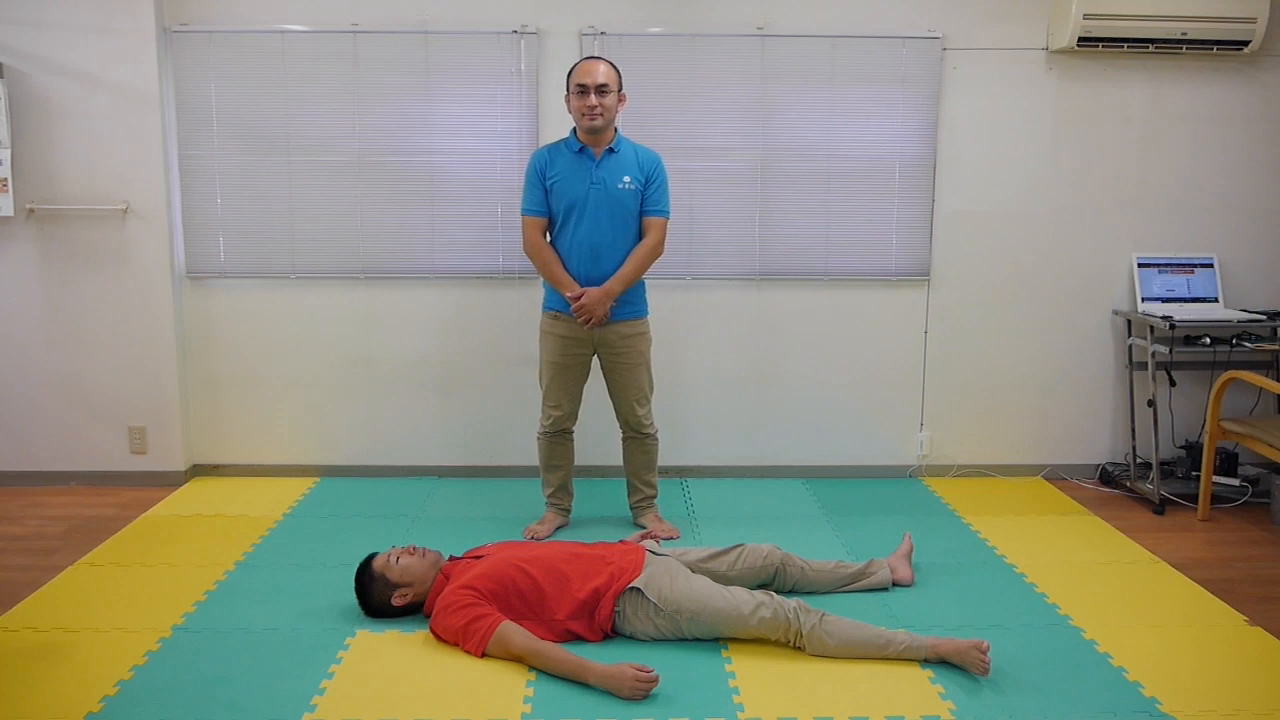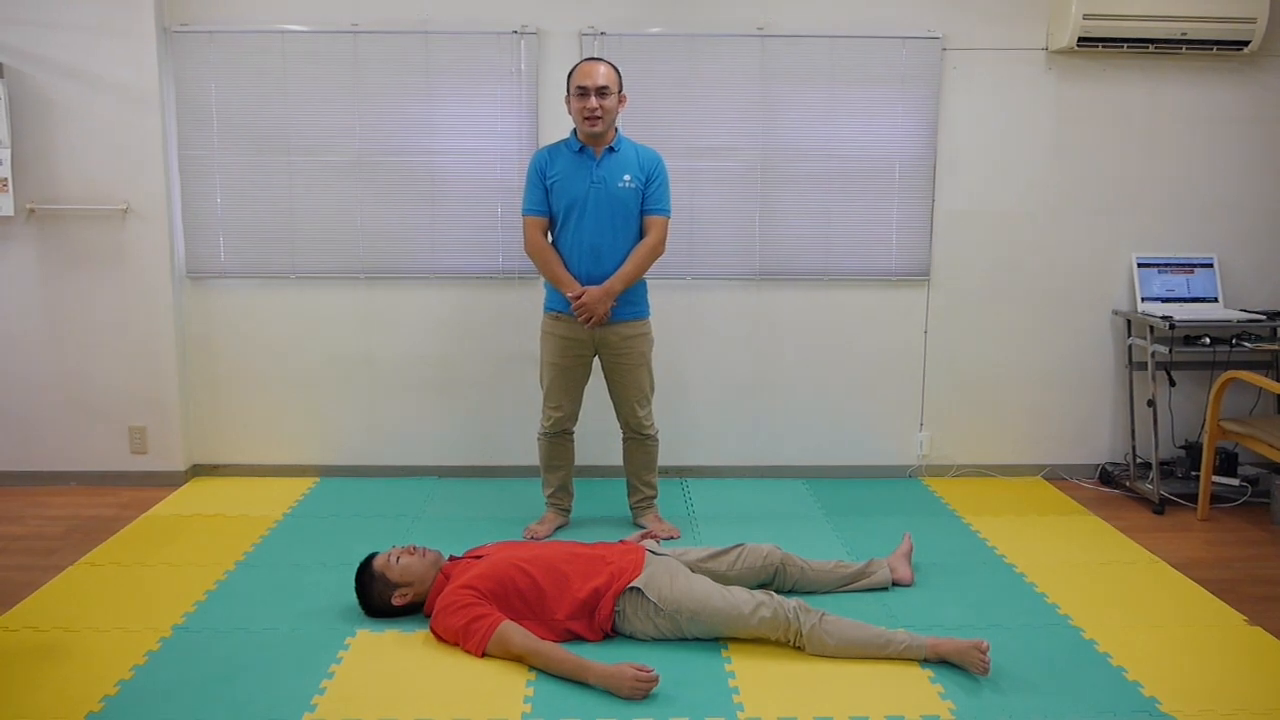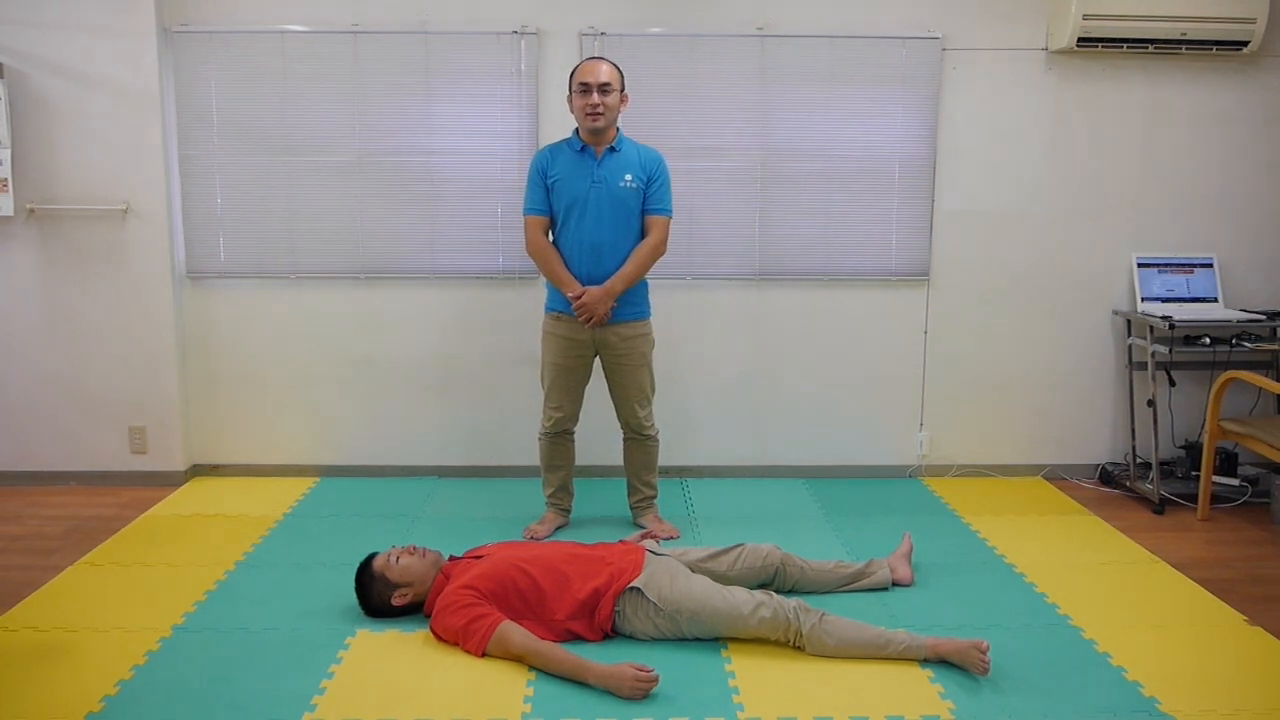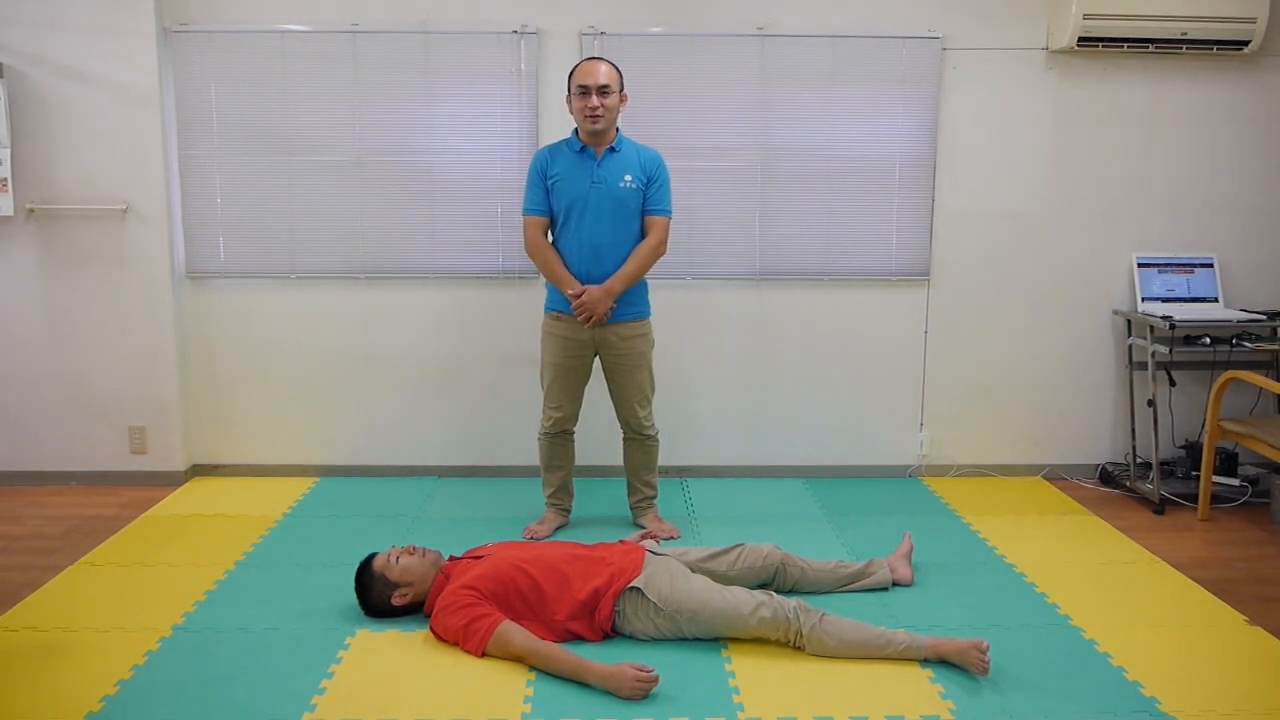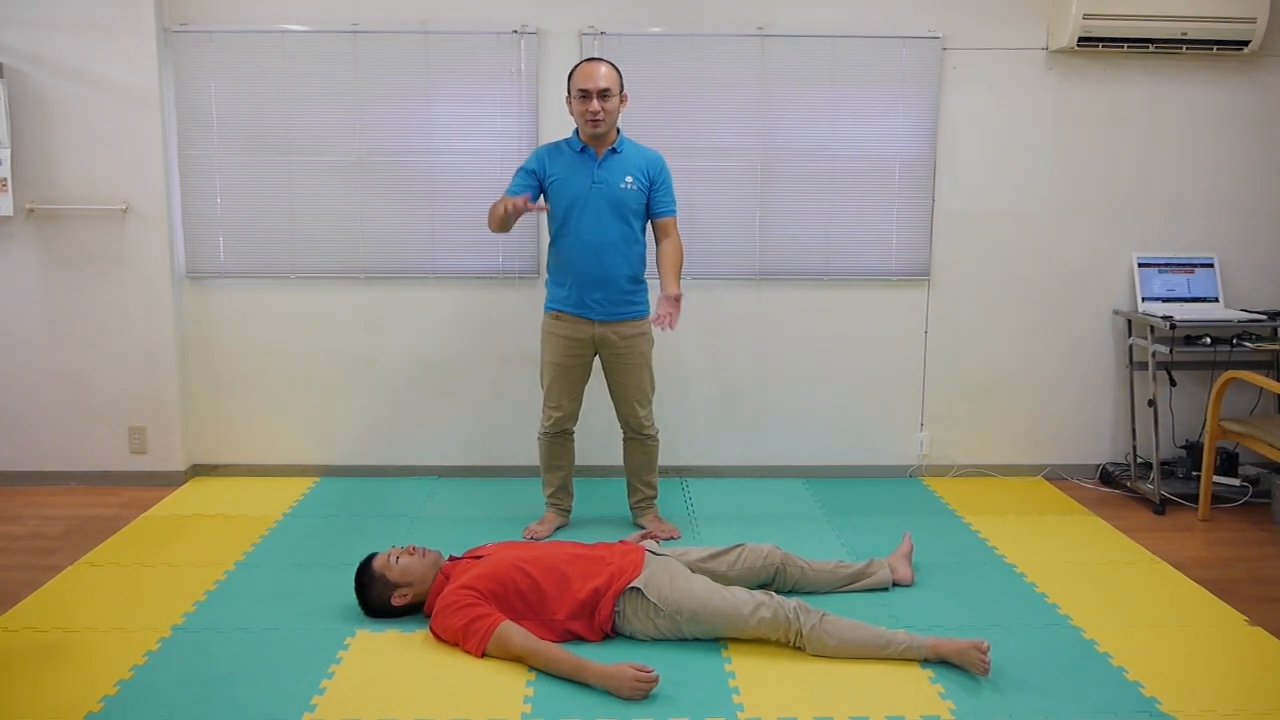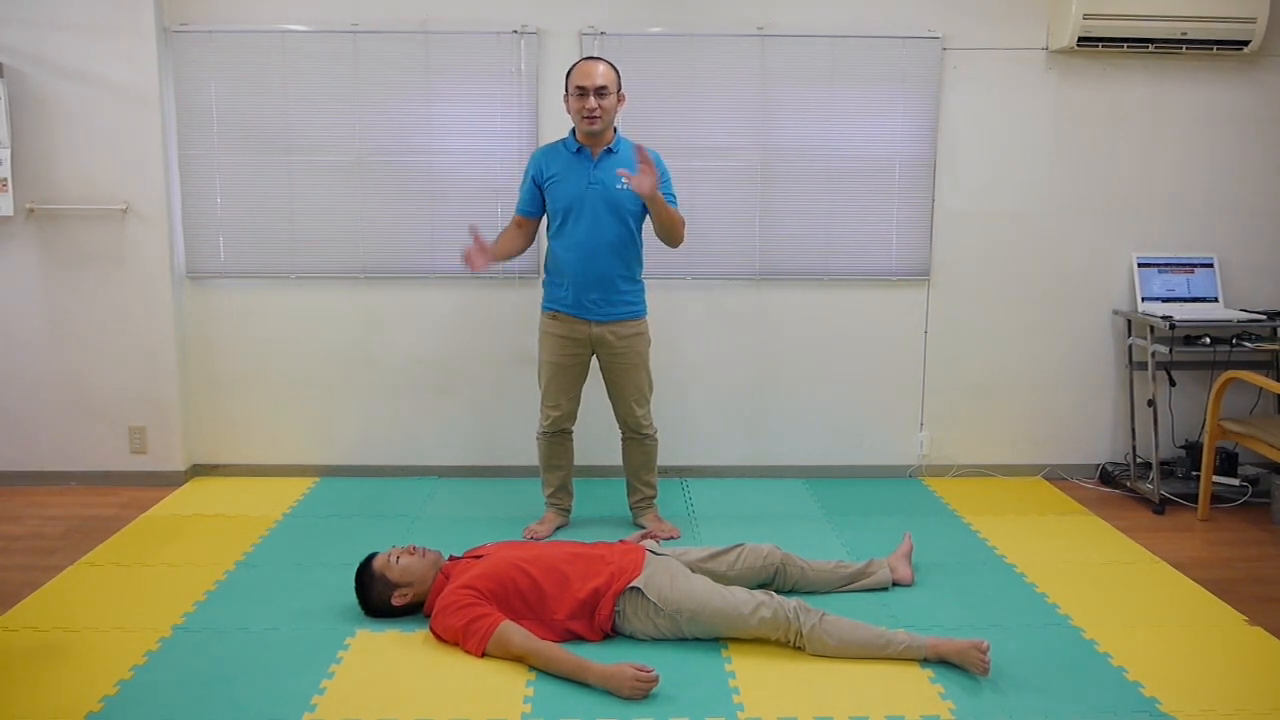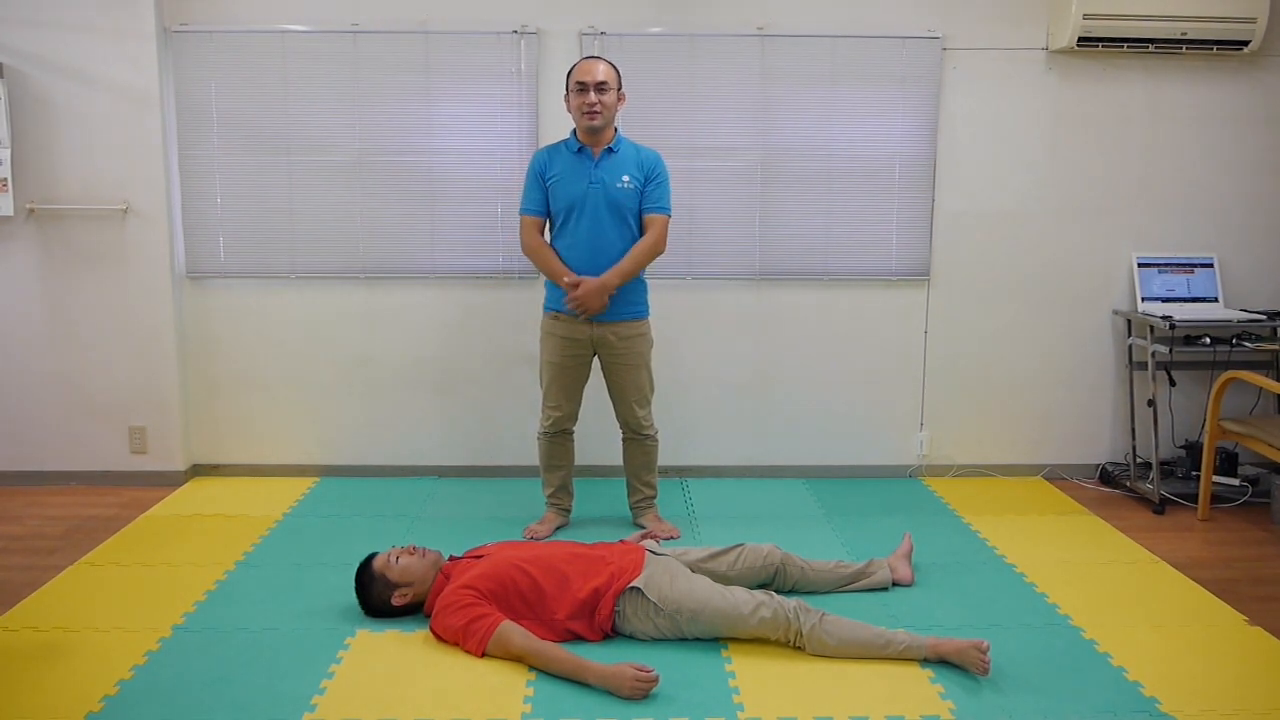
dt=0.7s
person 1, frame 1
left shoulder: (470, 561)
right shoulder: (452, 610)
right elbow: (525, 646)
left wrist: (618, 544)
right wrist: (602, 676)
left hip: (634, 560)
right hip: (632, 600)
left knee: (766, 560)
right knee: (783, 617)
left ankle: (886, 570)
right ankle: (937, 647)
person 1, frame 2
left shoulder: (472, 559)
right shoulder: (453, 610)
right elbow: (524, 647)
left wrist: (618, 544)
right wrist: (601, 675)
left hip: (636, 561)
right hip: (634, 598)
left knee: (769, 560)
right knee: (784, 618)
left ankle: (886, 569)
right ankle: (934, 647)
person 1, frame 3
left shoulder: (470, 562)
right shoulder: (454, 610)
right elbow: (524, 646)
left wrist: (621, 544)
right wrist: (601, 675)
left hip: (635, 560)
right hip: (634, 600)
left knee: (768, 560)
right knee: (785, 616)
left ankle: (886, 570)
right ankle: (935, 646)
person 1, frame 4
left shoulder: (470, 559)
right shoulder: (453, 610)
right elbow: (523, 646)
left wrist: (620, 543)
right wrist: (600, 674)
left hip: (635, 560)
right hip: (633, 599)
left knee: (770, 560)
right knee: (785, 617)
left ankle: (887, 569)
right ankle: (934, 646)
person 1, frame 5
left shoulder: (469, 561)
right shoulder: (453, 609)
right elbow: (524, 646)
left wrist: (620, 544)
right wrist: (602, 676)
left hip: (637, 561)
right hip: (632, 601)
left knee: (768, 560)
right knee: (785, 618)
left ankle: (885, 570)
right ankle: (934, 648)
person 1, frame 6
left shoulder: (470, 559)
right shoulder: (453, 610)
right elbow: (523, 646)
left wrist: (620, 543)
right wrist: (601, 675)
left hip: (637, 560)
right hip: (632, 600)
left knee: (769, 560)
right knee: (785, 618)
left ankle: (886, 569)
right ankle: (934, 647)
person 1, frame 7
left shoulder: (470, 561)
right shoulder: (454, 609)
right elbow: (524, 647)
left wrist: (620, 544)
right wrist: (601, 675)
left hip: (636, 560)
right hip: (633, 600)
left knee: (768, 560)
right knee: (785, 617)
left ankle: (885, 570)
right ankle: (934, 647)
person 2, frame 1
left shoulder: (646, 163)
right shoulder: (545, 162)
left elbow: (654, 240)
right elbow: (533, 239)
left wrist: (605, 294)
right wrist: (575, 295)
left hip: (627, 316)
right hip: (562, 316)
left knee: (638, 421)
right knee: (555, 421)
left ankle: (645, 507)
right ankle: (556, 507)
person 2, frame 2
left shoulder: (647, 162)
right shoulder: (545, 162)
left elbow: (655, 239)
right elbow: (535, 239)
left wrist: (605, 292)
right wrist: (577, 295)
left hip: (628, 317)
right hip: (562, 317)
left knee: (639, 422)
right knee: (556, 422)
left ankle: (645, 507)
right ankle: (556, 507)
person 2, frame 3
left shoulder: (649, 162)
right shoulder: (547, 161)
left elbow: (656, 240)
right elbow: (536, 239)
left wrist: (607, 293)
right wrist: (576, 294)
left hip: (630, 318)
right hip: (563, 317)
left knee: (639, 423)
right knee: (556, 422)
left ankle: (645, 507)
right ankle: (557, 507)
person 2, frame 4
left shoulder: (648, 163)
right shoulder: (547, 162)
left elbow: (656, 240)
right elbow: (535, 239)
left wrist: (606, 293)
right wrist: (576, 293)
left hip: (629, 317)
right hip: (563, 317)
left knee: (638, 423)
right knee: (556, 422)
left ankle: (645, 508)
right ankle: (556, 508)
person 2, frame 5
left shoulder: (650, 164)
right shoulder: (546, 160)
left elbow: (667, 234)
right elbow: (495, 221)
left wrist: (670, 288)
right wrist: (509, 209)
left hip: (630, 318)
right hip: (564, 316)
left knee: (639, 423)
right knee: (556, 422)
left ankle: (645, 507)
right ankle: (557, 507)
person 2, frame 6
left shoulder: (645, 162)
right shoulder: (545, 161)
left elbow: (675, 237)
right elbow: (522, 229)
left wrist: (650, 195)
right wrist: (490, 253)
left hip: (625, 318)
right hip: (561, 316)
left knee: (638, 423)
right knee: (555, 422)
left ankle: (646, 508)
right ankle: (556, 507)
person 2, frame 7
left shoulder: (647, 162)
right shoulder: (545, 162)
left elbow: (656, 239)
right elbow: (530, 236)
left wrist: (604, 284)
right wrist: (571, 286)
left hip: (628, 317)
right hip: (562, 315)
left knee: (638, 423)
right knee: (555, 421)
left ankle: (645, 507)
right ankle: (556, 507)
